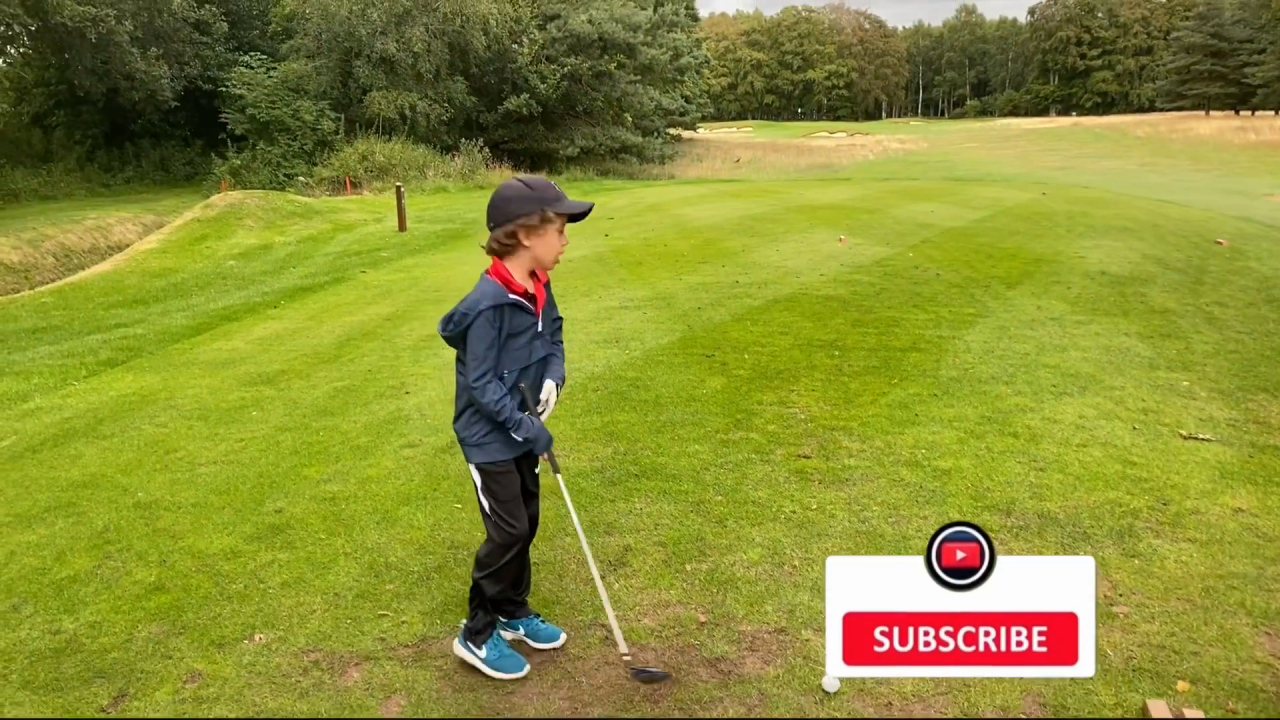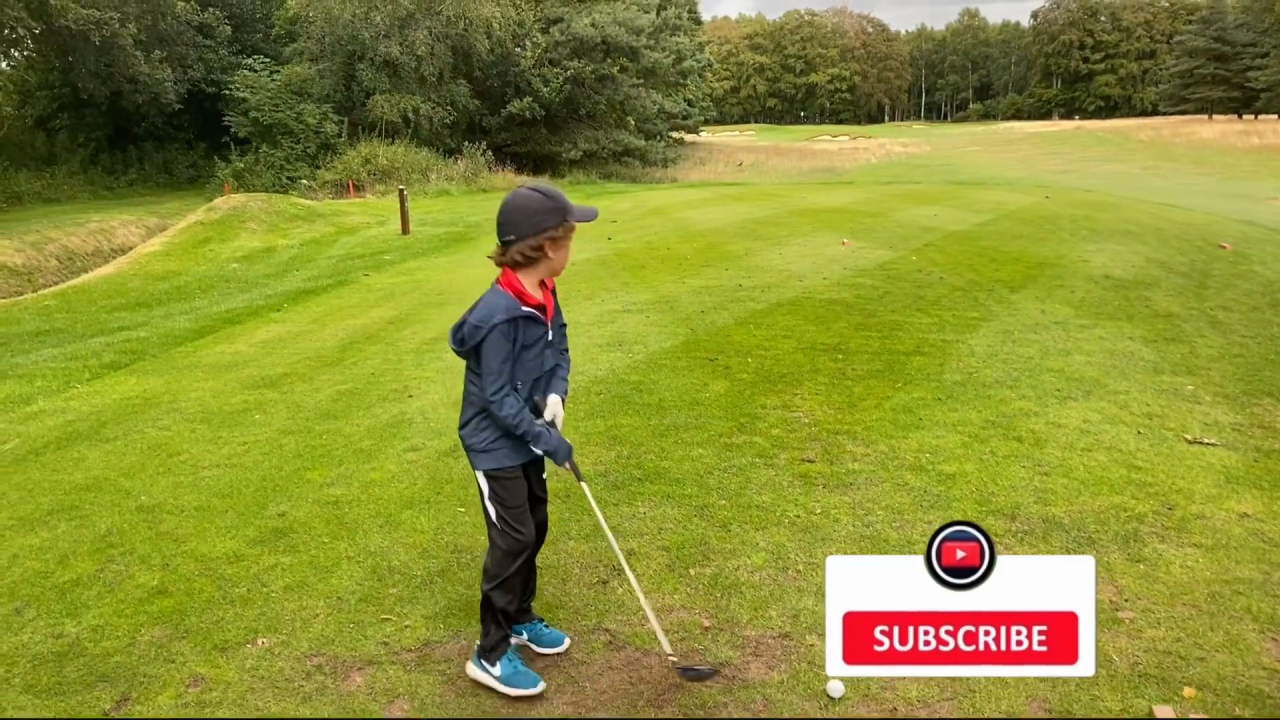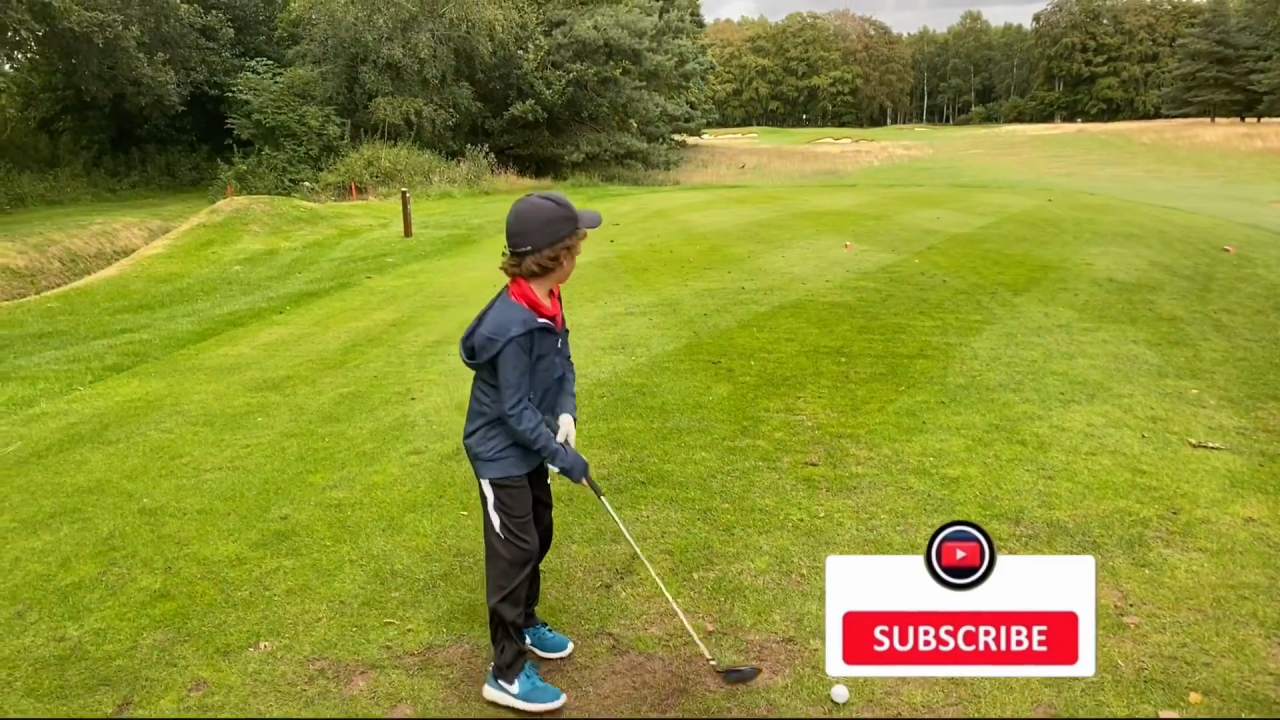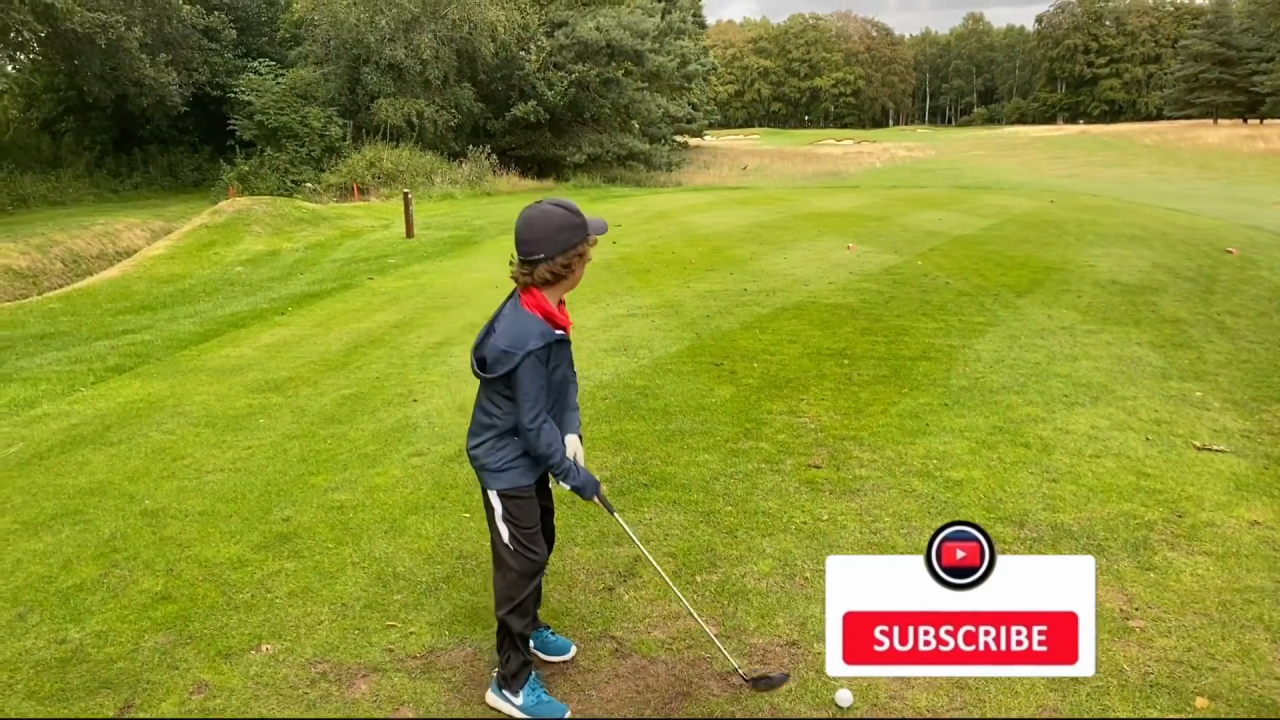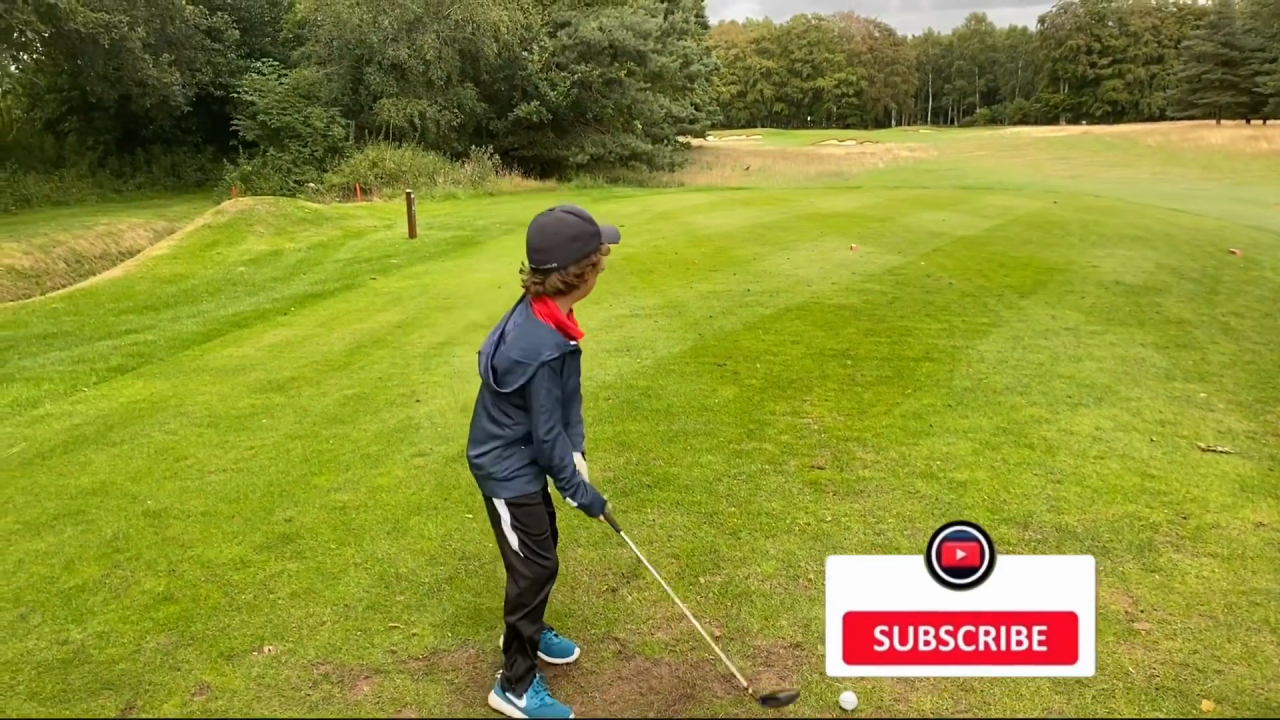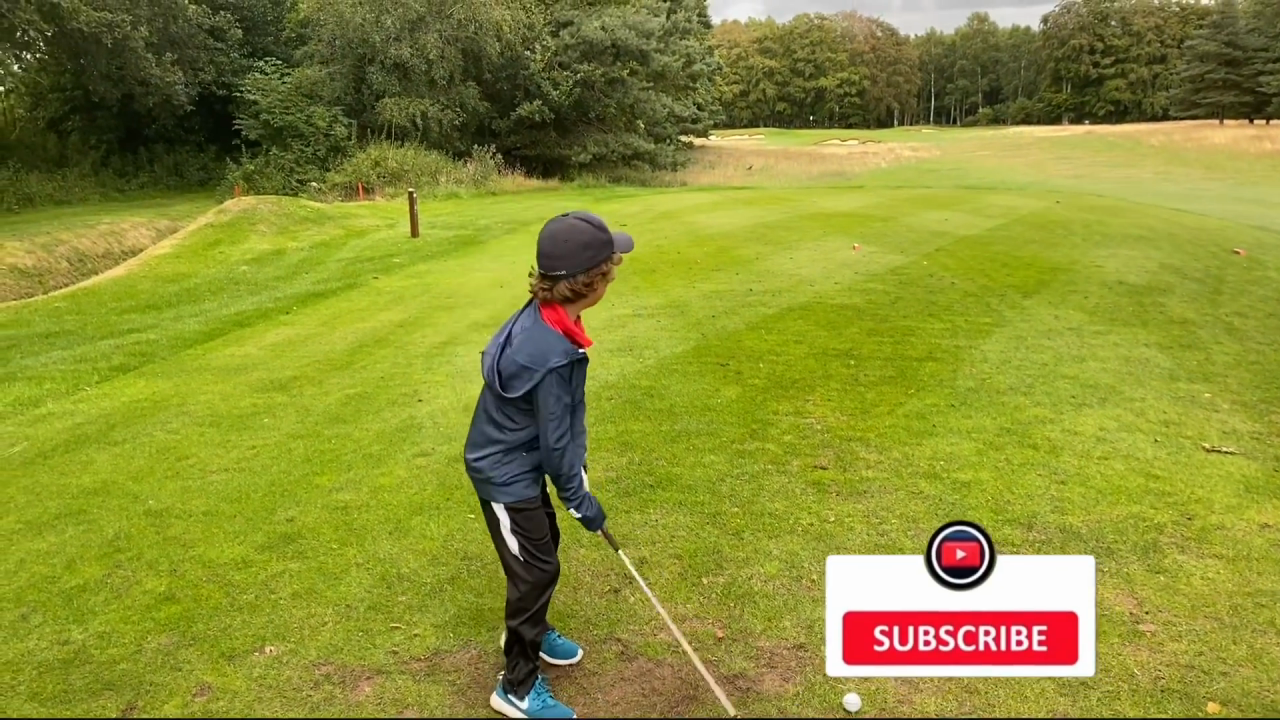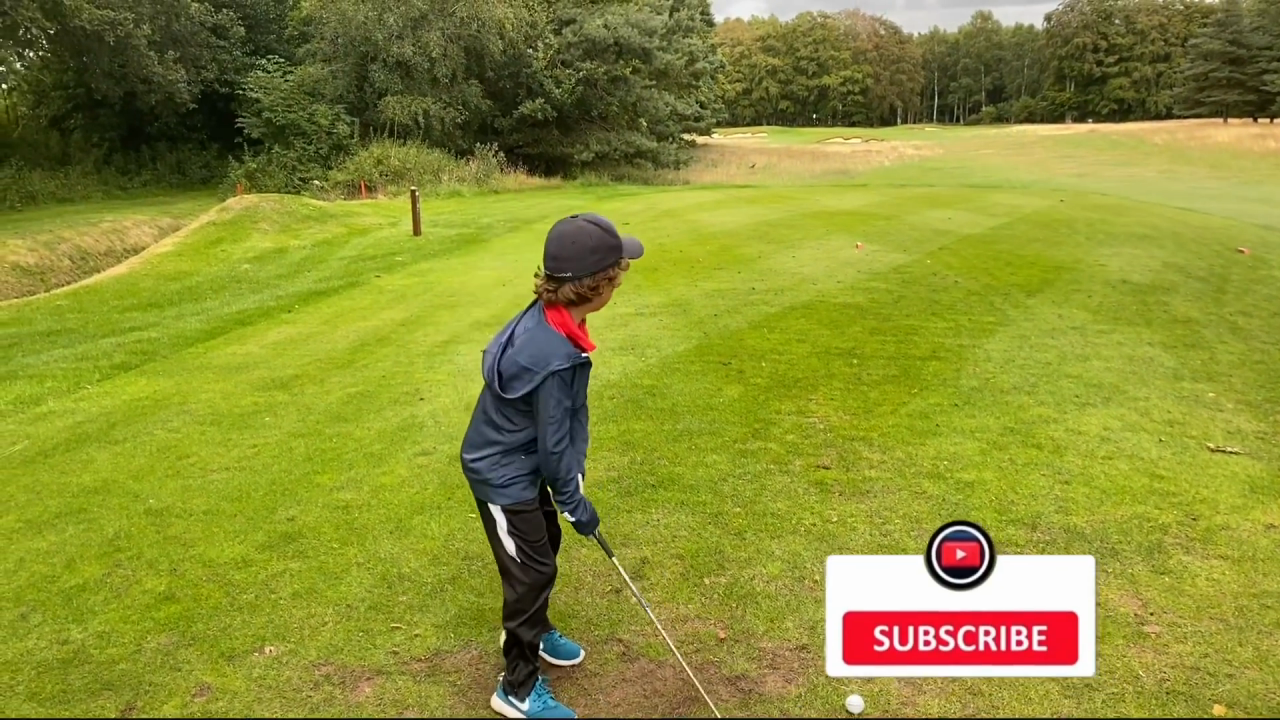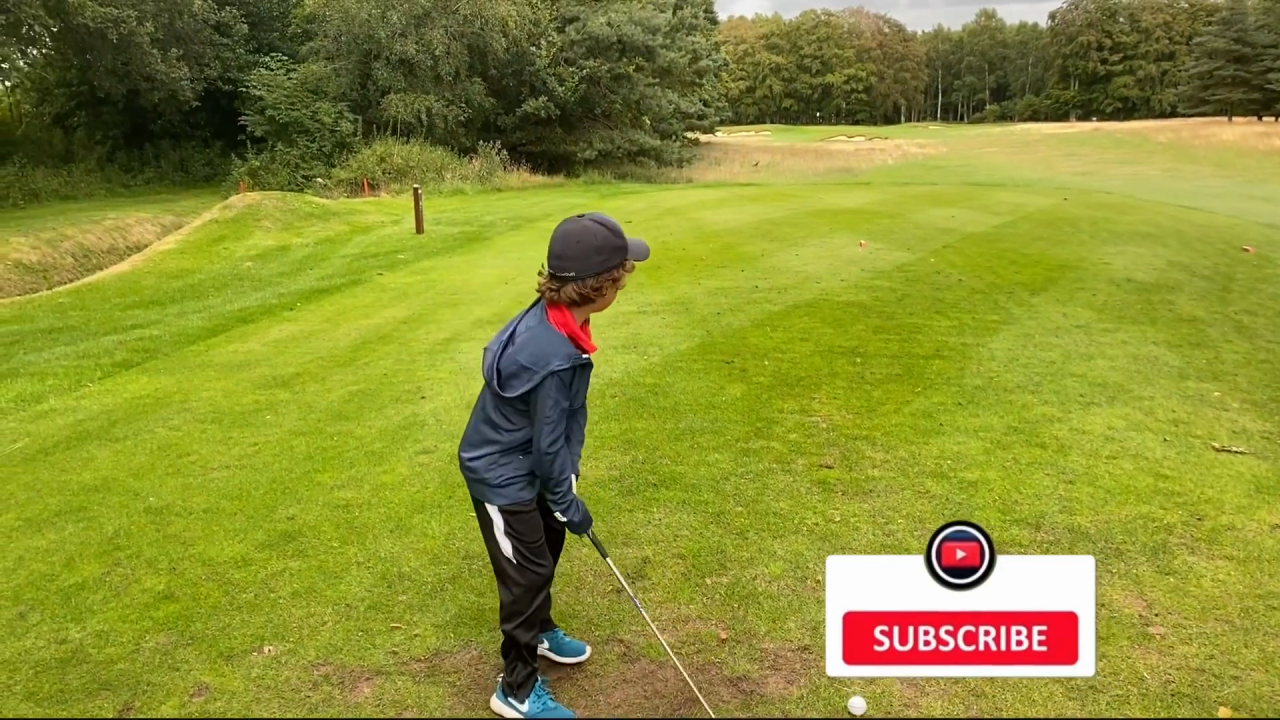
dt=0.1s
person 1, frame 1
left shoulder: (538, 288)
right shoulder: (490, 304)
left elbow: (552, 341)
right elbow: (480, 384)
left wrist: (552, 378)
right wrist: (524, 427)
left hip: (522, 431)
right hip: (490, 437)
left knee: (525, 525)
right knee: (508, 531)
left ankle: (514, 613)
right ankle: (477, 634)
person 1, frame 2
left shoulder: (544, 294)
right shoulder: (501, 316)
left elbow: (558, 351)
right elbow: (497, 397)
left wrist: (557, 394)
right wrist: (543, 438)
left hip: (524, 436)
right hip: (495, 444)
left knee: (533, 531)
right knee: (512, 540)
left ankle: (519, 618)
right ankle: (492, 655)
person 1, frame 3
left shoulder: (548, 301)
right shoulder: (513, 326)
left elbow: (562, 361)
right elbow: (515, 409)
left wrist: (566, 411)
right wrist: (559, 455)
left hip: (531, 444)
right hip: (501, 451)
left knee: (538, 537)
right knee: (515, 551)
left ankle: (523, 623)
right ankle: (507, 673)
person 1, frame 4
left shoulder: (541, 309)
right shoulder: (528, 338)
left elbow: (563, 379)
right elbow: (533, 421)
left wrist: (571, 431)
right wrist: (571, 472)
left hip: (523, 454)
right hip: (503, 460)
left knee: (541, 541)
right knee: (523, 561)
left ankle: (525, 628)
person 1, frame 5
left shoulder: (548, 314)
right shoulder: (540, 347)
left elbow: (569, 392)
right elbow: (546, 433)
left wrist: (578, 448)
right wrist: (578, 488)
left hip: (525, 458)
right hip: (506, 467)
left knee: (543, 546)
right knee: (535, 566)
left ankle: (528, 630)
person 1, frame 6
left shoulder: (549, 316)
right shoulder: (550, 355)
left elbow: (571, 406)
right elbow: (553, 439)
left wrist: (579, 464)
right wrist: (578, 498)
left hip: (520, 462)
right hip: (504, 471)
left knee: (544, 544)
right knee: (536, 568)
left ankle: (532, 630)
person 1, frame 7
left shoulder: (554, 317)
right shoulder: (552, 358)
left elbow: (572, 411)
right elbow: (552, 443)
left wrist: (577, 469)
right wrist: (574, 502)
left hip: (519, 464)
right hip: (501, 473)
left knee: (545, 545)
right knee: (532, 570)
left ankle: (532, 630)
person 1, frame 8
left shoulder: (557, 318)
right shoulder: (551, 358)
left elbow: (571, 413)
right elbow: (547, 443)
left wrist: (571, 472)
right wrist: (567, 501)
left hip: (518, 463)
right hip: (501, 472)
left knee: (548, 543)
right knee: (529, 571)
left ankle: (537, 631)
